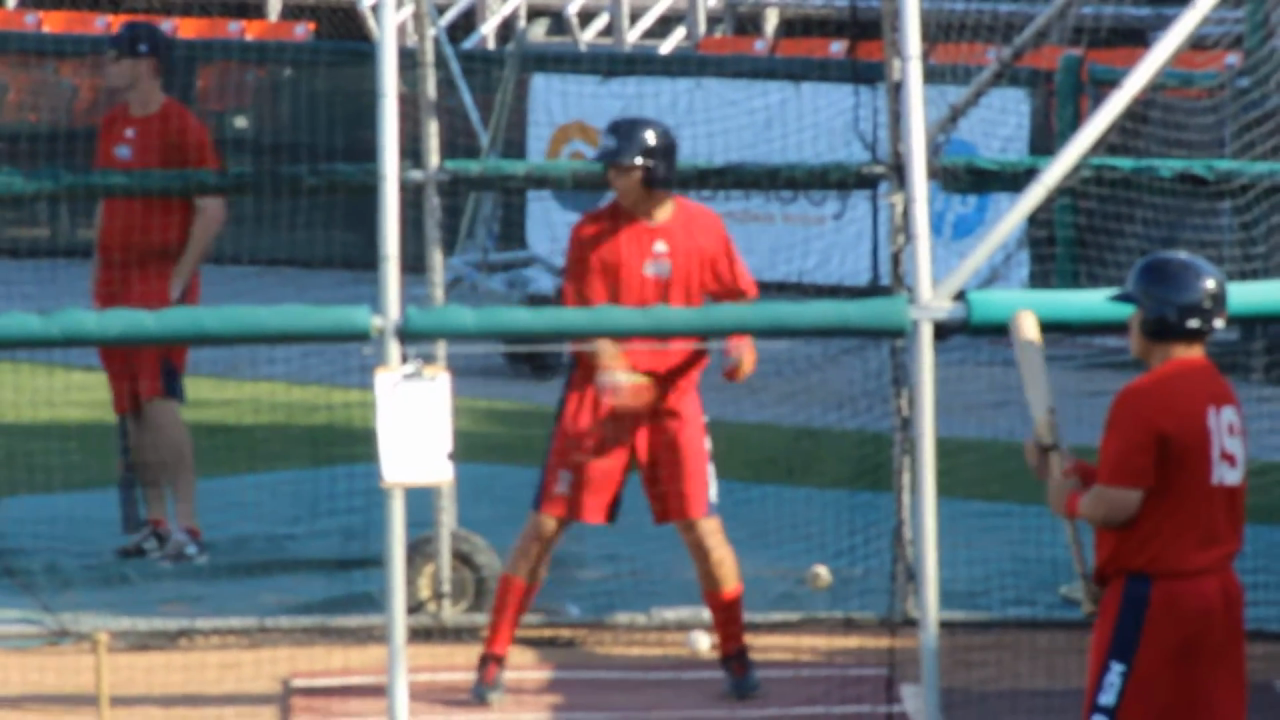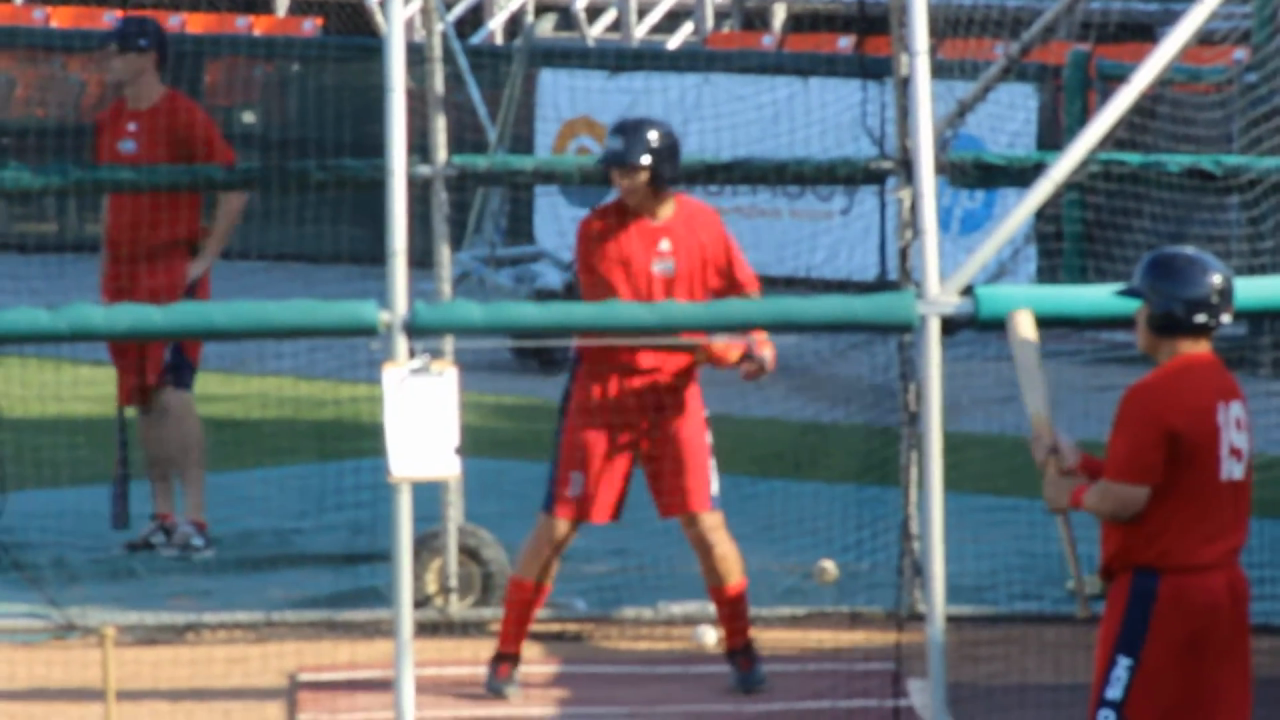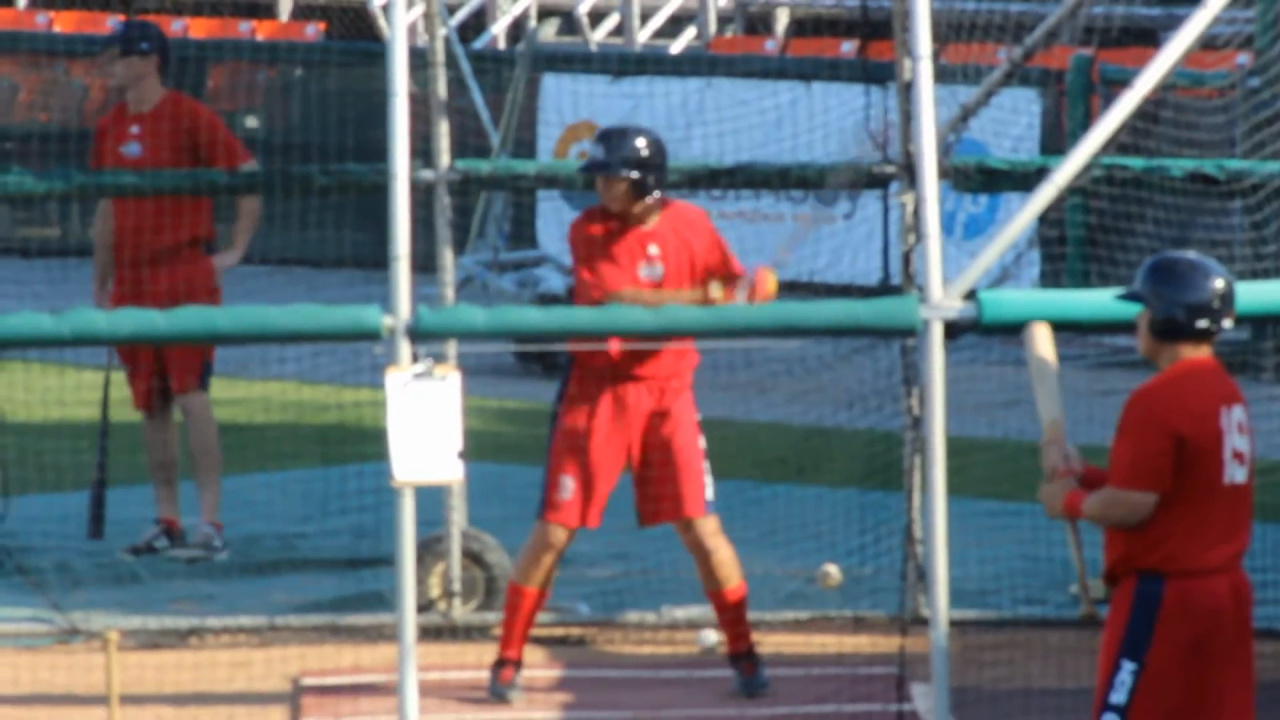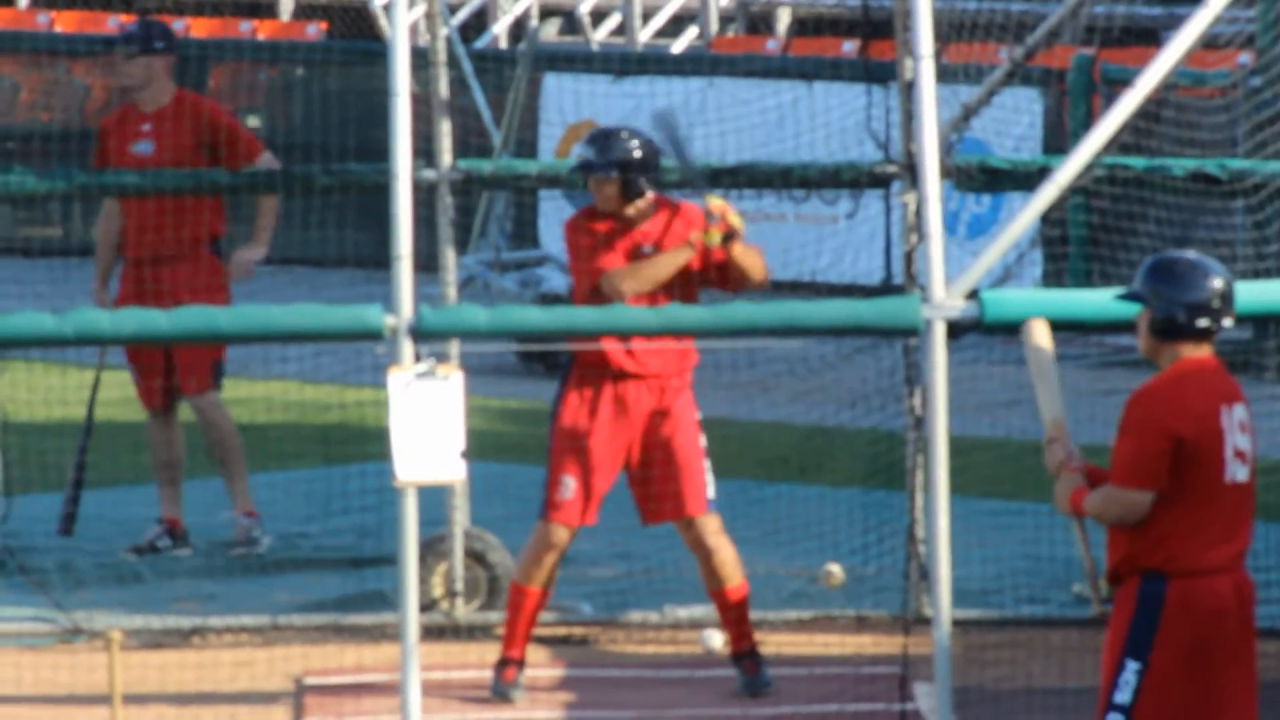
dt=0.2s
person 1, frame 1
left shoulder: (704, 226)
right shoulder: (592, 233)
left elbow: (738, 296)
left wrist: (741, 343)
right wrist: (611, 368)
left hip: (674, 392)
right hip: (600, 391)
left knee: (703, 526)
right knee: (547, 521)
left ankle: (734, 653)
right ankle: (494, 655)
person 1, frame 2
left shoulder: (703, 221)
right shoulder: (598, 230)
left elbow: (739, 288)
left wrist: (757, 338)
right wrist: (708, 343)
left hip: (675, 390)
right hip: (604, 389)
left knee: (705, 522)
right knee: (558, 524)
left ankle: (741, 648)
right ankle: (507, 653)
person 1, frame 3
left shoulder: (691, 223)
right shoulder: (588, 231)
left elbow: (736, 289)
right elbow: (623, 302)
left wrist: (754, 288)
right wrist: (710, 293)
left hip: (668, 393)
right hip: (595, 395)
left knee: (701, 527)
right knee: (554, 529)
left ankle: (743, 652)
right ankle: (508, 657)
person 1, frame 4
left shoulder: (687, 217)
right shoulder: (582, 228)
left elbow: (757, 277)
right elbow: (621, 286)
left wrist: (729, 239)
right wrist: (692, 242)
left hip: (667, 391)
right hip: (595, 392)
left knee: (703, 526)
right knee: (555, 529)
left ankle: (746, 651)
right ankle: (511, 656)
person 2, frame 1
left shoulder: (181, 127)
right shoulder: (109, 126)
left elbow: (213, 209)
right elbow: (106, 205)
left wrist: (179, 280)
right wrist: (97, 282)
left hip: (162, 281)
right hip: (115, 282)
left knee: (160, 403)
right knee: (132, 408)
left ankle: (187, 530)
right ankle: (155, 526)
person 2, frame 2
left shoulder: (184, 117)
right shoulder: (109, 121)
left elbow: (235, 188)
right elbow: (111, 202)
left wrist: (206, 258)
right wrist: (106, 279)
left hip: (174, 274)
right hip: (125, 276)
left knee: (173, 394)
right knee: (144, 399)
left ankle: (194, 523)
right ankle: (163, 520)
person 2, frame 3
left shoulder: (190, 117)
right shoulder: (108, 128)
left elbow: (250, 177)
right elbow: (108, 209)
left wrist: (235, 248)
right wrist: (100, 285)
left hip: (187, 275)
right hip: (133, 280)
left knee: (190, 397)
right knee: (152, 403)
left ankle: (210, 525)
right ankle: (168, 525)
person 2, frame 4
left shoulder: (203, 116)
right shoulder: (114, 128)
left elbow: (267, 167)
right elbow: (112, 209)
left wrist: (259, 242)
right wrist: (100, 284)
left hip: (197, 275)
right hip: (139, 280)
left knee: (202, 396)
right knee: (157, 404)
left ankle: (247, 514)
right ankle: (171, 525)
person 3, frame 1
left shoulder: (1145, 398)
right shoulder: (1220, 392)
left elbow: (1116, 505)
left wrist: (1070, 499)
right wrist: (1076, 470)
left hip: (1151, 597)
right hip: (1216, 592)
person 3, frame 2
left shoulder: (1154, 394)
right shoulder: (1224, 387)
left elbow: (1124, 500)
left wrist: (1074, 493)
right wrist: (1080, 464)
left hip: (1159, 591)
right hip: (1221, 587)
person 3, frame 3
left shoulder: (1158, 399)
right shoulder: (1225, 391)
left elbow: (1128, 507)
left wrist: (1069, 499)
right wrist: (1082, 475)
left hip: (1162, 596)
right hip: (1224, 591)
person 3, frame 4
left shoulder: (1157, 399)
right shoulder: (1227, 391)
left elbow: (1127, 506)
left wrist: (1076, 496)
right wrist: (1084, 471)
left hip: (1167, 596)
right hip: (1227, 590)
